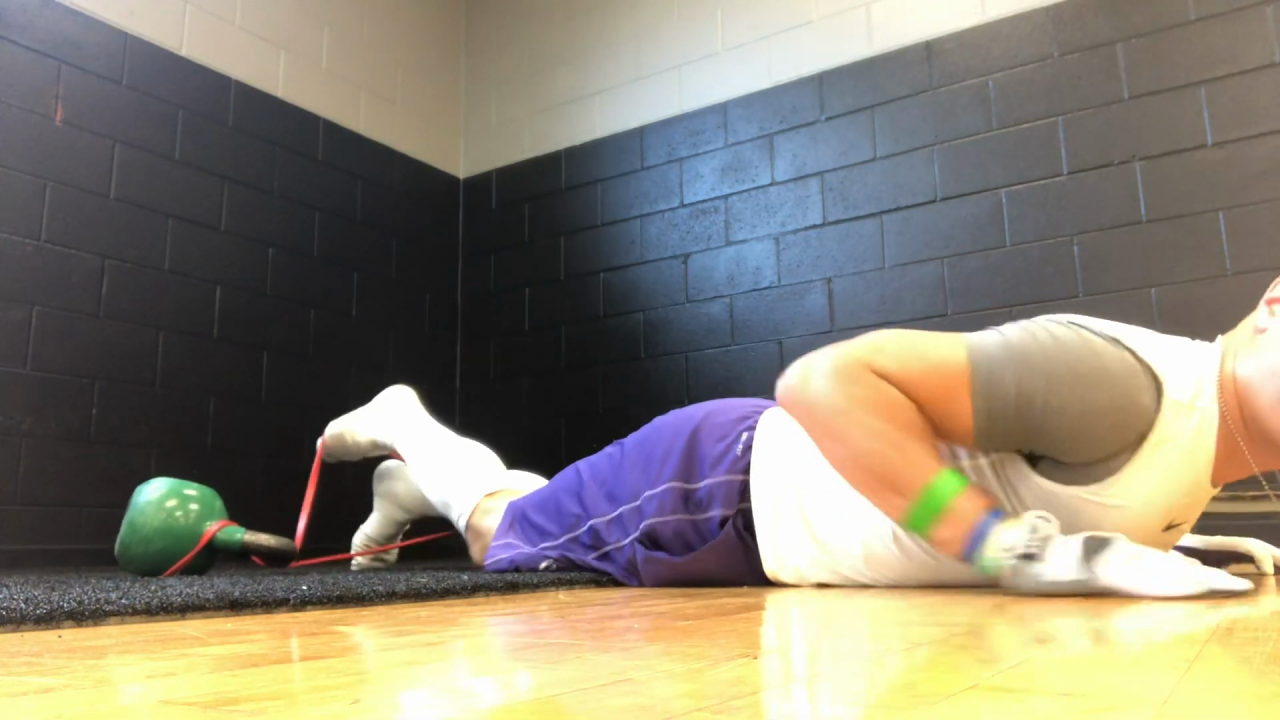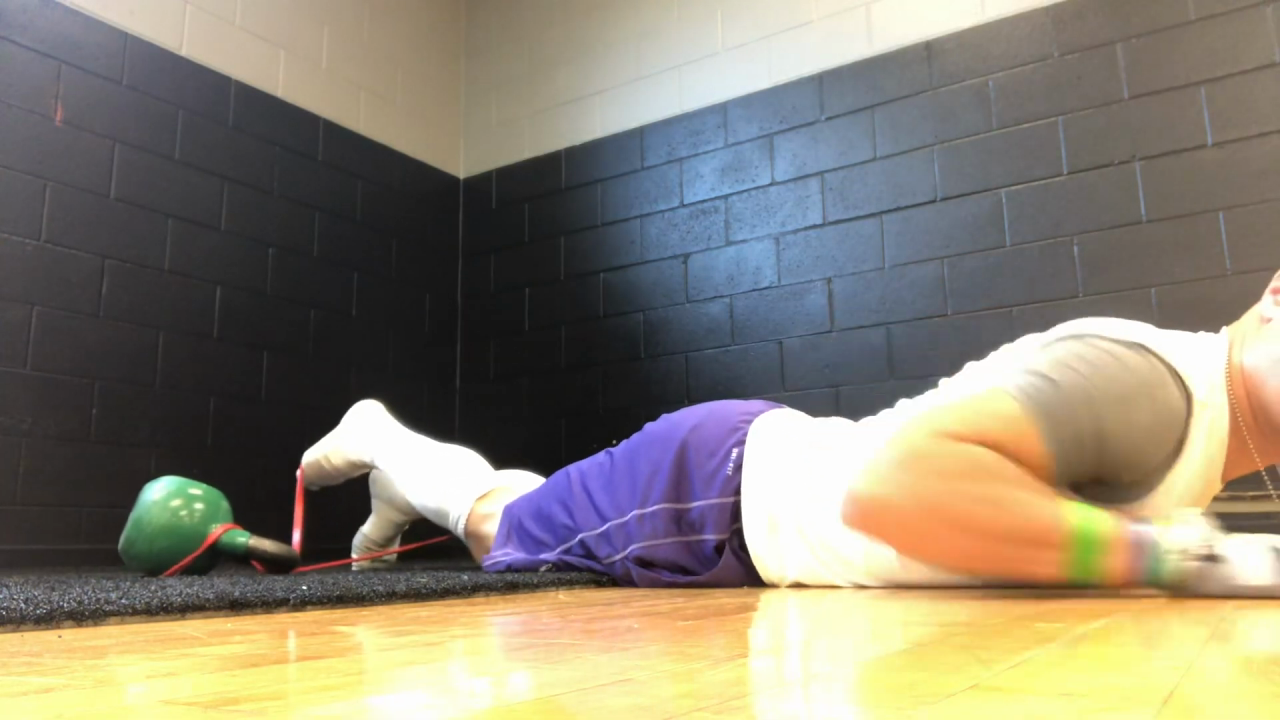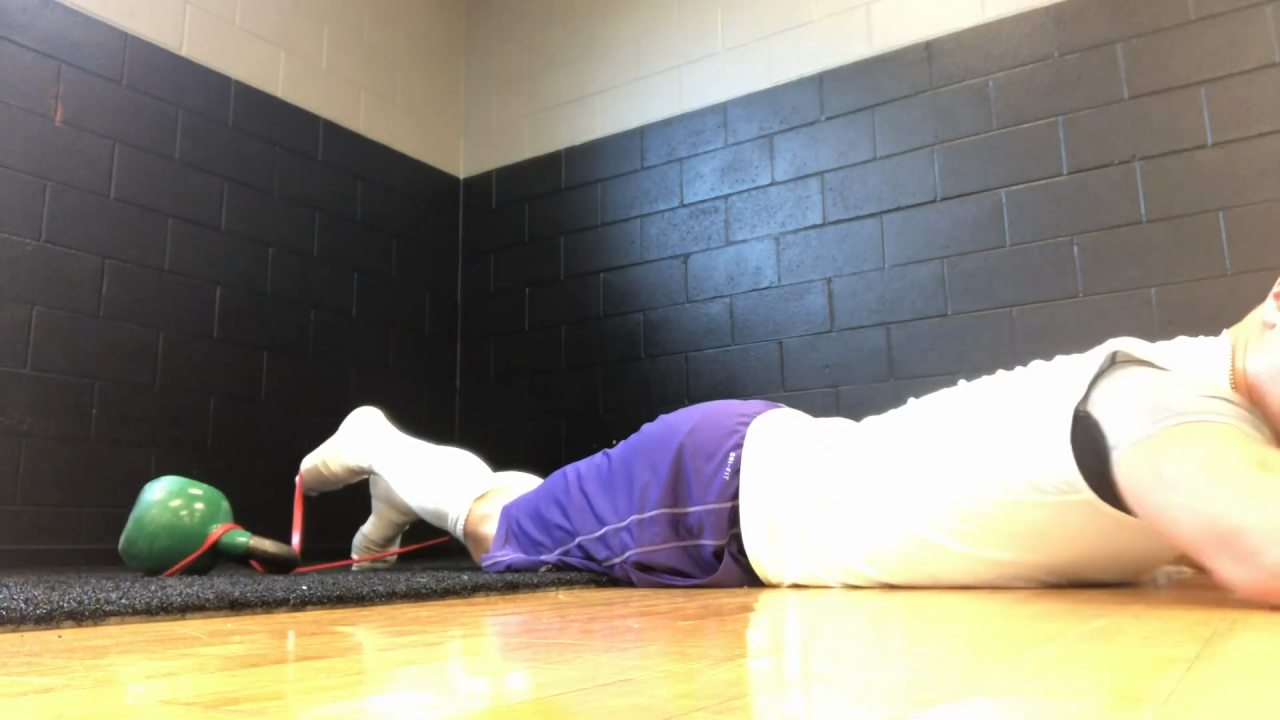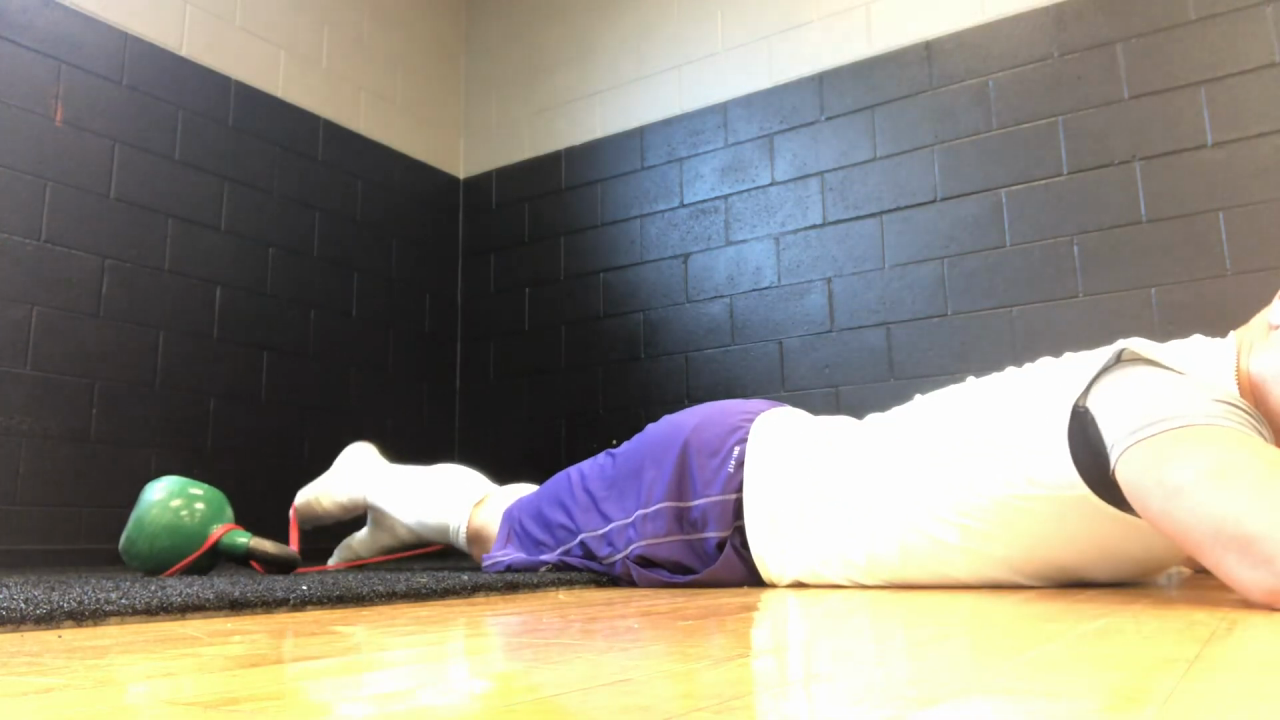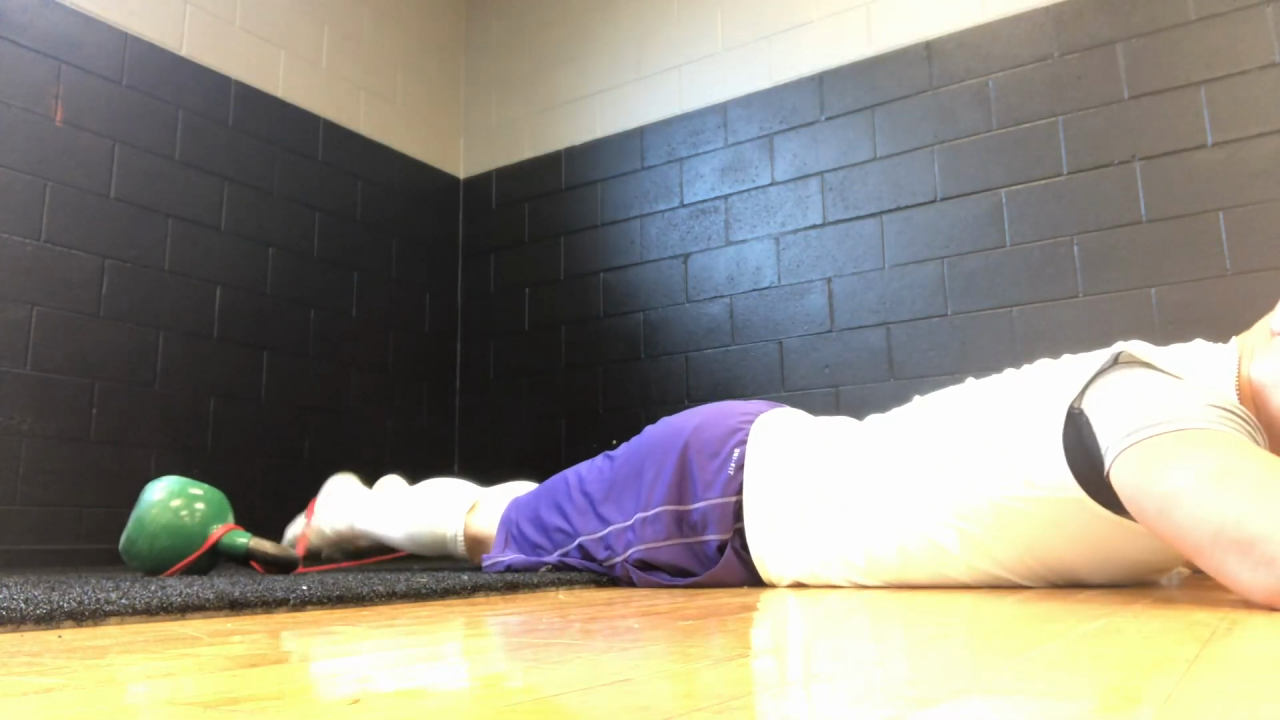
dt=0.4s
person 1, frame 1
left shoulder: (1200, 442)
right shoulder: (1118, 385)
right elbow: (821, 381)
left wrist: (1155, 539)
right wrist: (1009, 545)
left hip: (762, 492)
right hip: (714, 490)
left knee: (535, 520)
right knee: (505, 536)
left ankle: (418, 485)
right ankle: (405, 429)
person 1, frame 2
left shoulder: (1197, 409)
right shoulder: (1143, 385)
right elbow: (883, 483)
left wrist: (1184, 546)
right wrist: (1155, 553)
left hip: (766, 473)
right hip: (715, 495)
left knee: (525, 515)
right knee: (504, 533)
left ankle: (404, 488)
right ankle: (383, 441)
person 1, frame 3
left shoulder: (1193, 386)
right shoulder: (1173, 397)
left hip: (770, 465)
right hip: (717, 492)
left knee: (527, 513)
right knee: (501, 529)
left ankle: (402, 488)
right ankle: (379, 443)
person 1, frame 4
right shoulder: (1169, 392)
left hip: (771, 472)
right hip: (722, 487)
right knee: (503, 528)
left ankle: (404, 511)
right ankle: (374, 479)
person 1, frame 5
right shoulder: (1166, 396)
left hip: (773, 471)
right hip: (721, 488)
left knee: (528, 518)
right knee: (498, 531)
left ankle: (403, 498)
right ankle: (355, 509)
